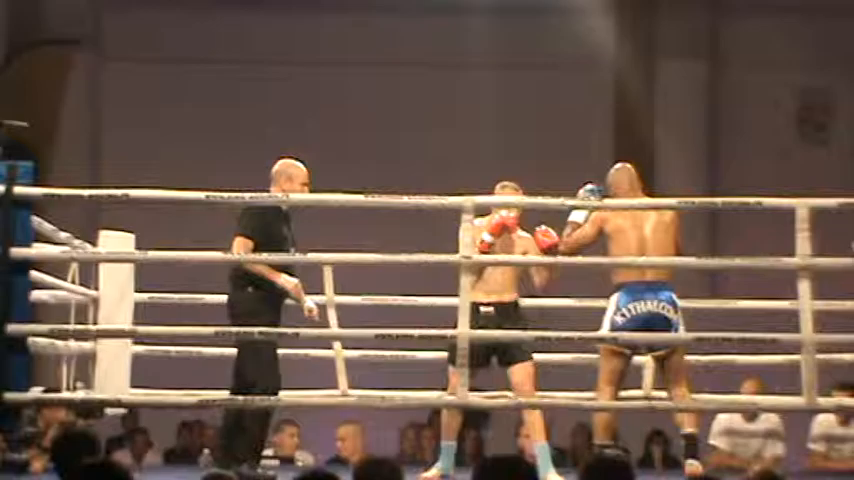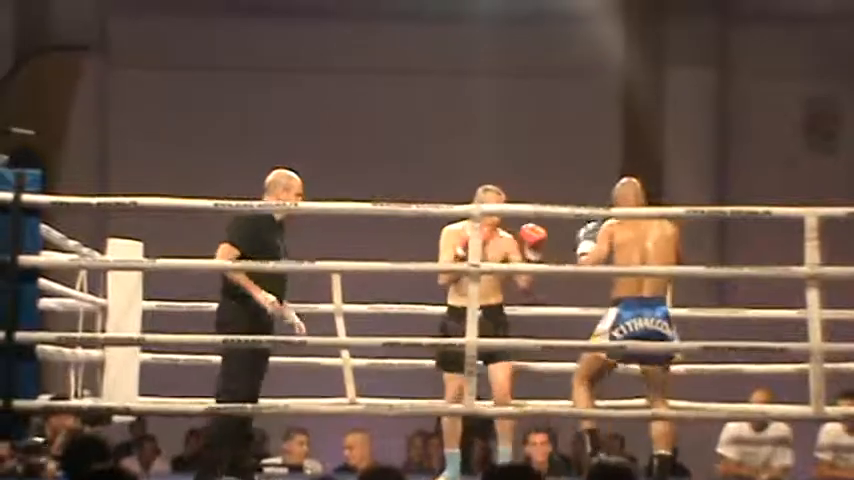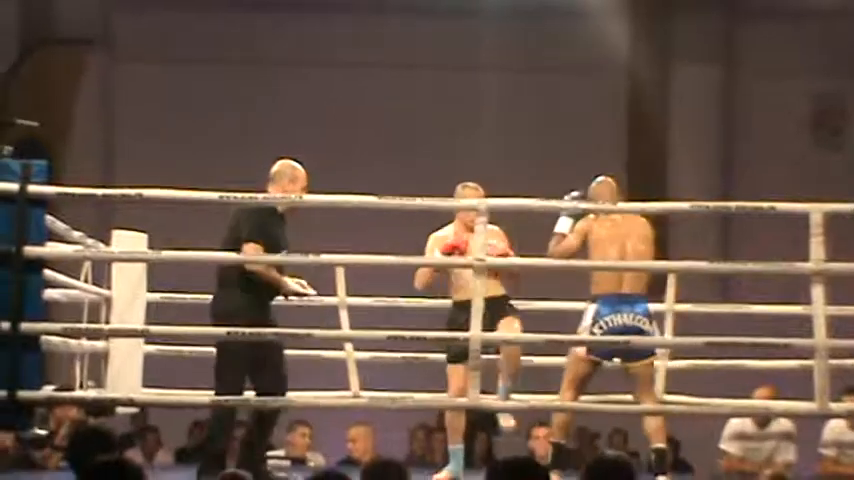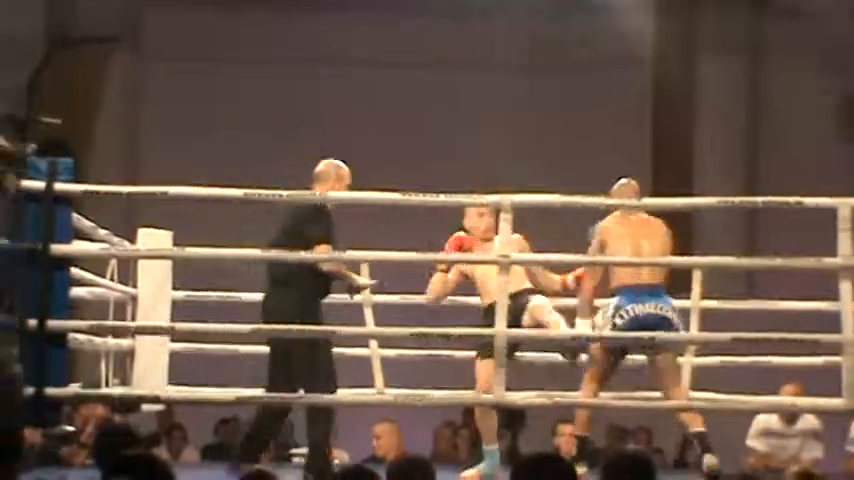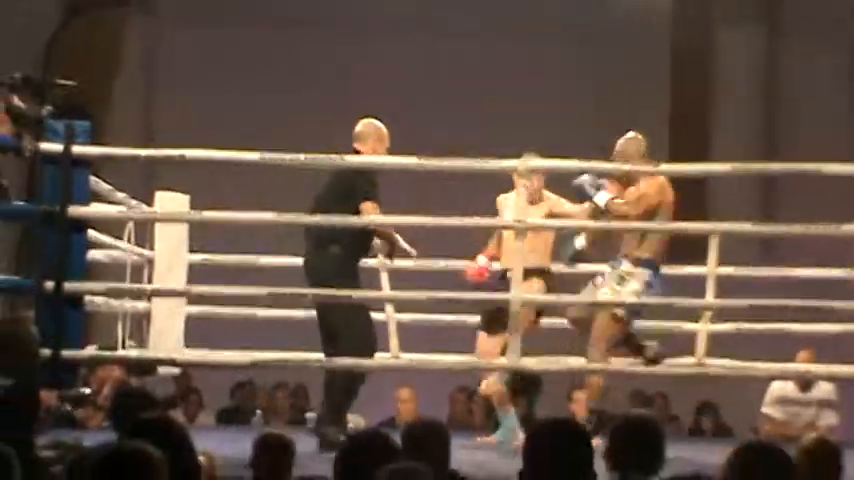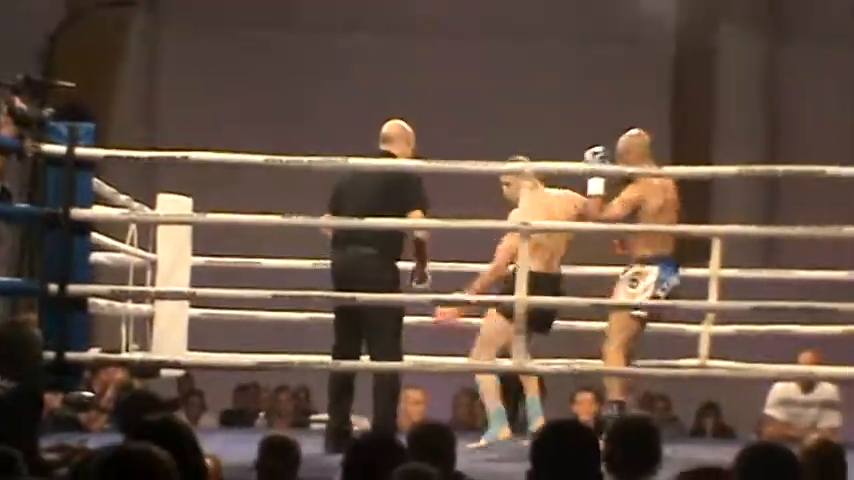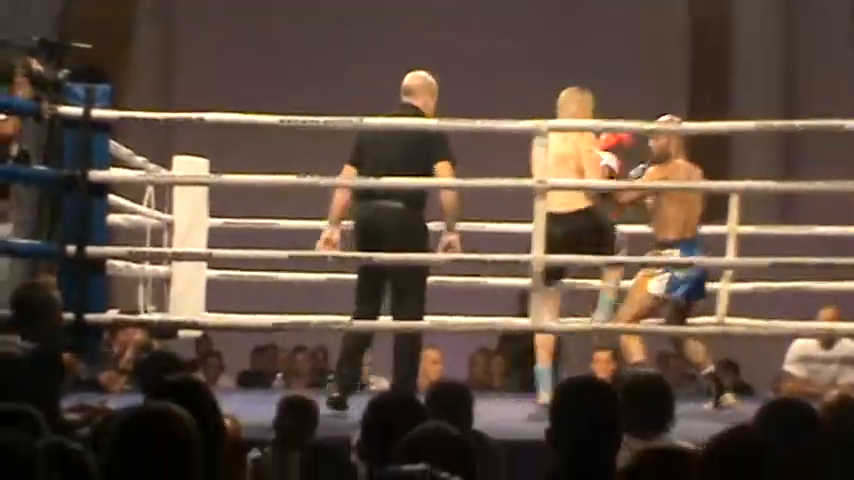
dt=0.3s
person 1, frame 1
left shoulder: (281, 217)
right shoulder: (259, 210)
right elbow: (239, 253)
left wrist: (302, 297)
right wrist: (279, 277)
left hip: (265, 306)
right hip: (250, 303)
left knee: (246, 386)
right knee: (266, 383)
left ankle: (230, 459)
right ankle: (247, 459)
person 1, frame 2
left shoulder: (275, 228)
right shoulder: (250, 220)
right elbow: (223, 260)
left wrist: (287, 313)
right wrist: (257, 294)
left hip: (258, 319)
right hip: (239, 316)
left knee: (246, 397)
right knee: (232, 394)
person 1, frame 3
left shoulder: (274, 215)
right shoulder: (256, 211)
right elbow: (253, 261)
left wrist: (288, 281)
right wrist: (284, 282)
left hip: (257, 308)
right hip: (235, 306)
left knee: (275, 386)
right knee: (230, 390)
person 1, frame 4
left shoulder: (309, 211)
right shoulder: (314, 211)
right elbow: (326, 262)
left wrist: (347, 277)
right wrist: (353, 279)
left hip: (300, 306)
right hip: (290, 306)
left knee: (318, 387)
right knee: (287, 389)
person 1, frame 5
left shoulder: (340, 171)
right shoulder: (360, 170)
right elbow: (371, 217)
left wrist: (379, 239)
right wrist: (397, 242)
left hip: (323, 261)
right hip: (335, 264)
left knee: (338, 350)
right knee: (359, 347)
left ankle: (332, 428)
right ankle: (329, 421)
person 1, frame 6
left shoulder: (353, 175)
right shoulder: (405, 176)
right elbow: (419, 230)
right wrist: (421, 265)
left hip: (343, 262)
right hip: (375, 266)
left knee: (345, 351)
right knee: (386, 355)
left ankle: (337, 433)
person 1, frame 7
left shoulder: (372, 128)
right shoulder: (429, 131)
left elbow: (345, 179)
right elbow: (446, 180)
left wrist: (333, 226)
right wrist: (450, 230)
left hip: (368, 218)
right hip: (403, 220)
left knee: (365, 308)
right knee: (408, 312)
left ankle: (340, 388)
person 2, frame 1
left shoulder: (607, 213)
right shoulder: (667, 212)
left elbow: (566, 246)
left wrist: (581, 208)
left hip: (627, 302)
right hip: (663, 301)
left knee: (607, 388)
right knee: (678, 385)
right ankle: (691, 454)
person 2, frame 2
left shoulder: (612, 228)
right shoulder: (669, 229)
left elbow: (586, 268)
left wrist: (586, 241)
left hip: (624, 316)
right hip: (658, 317)
left knee: (582, 381)
right knee: (658, 401)
left ankle: (595, 451)
person 2, frame 3
left shoulder: (589, 223)
right shoulder: (644, 226)
left elbow: (554, 257)
left wrist: (565, 218)
left hip: (603, 311)
right hip: (639, 312)
left knee: (569, 391)
right knee: (647, 399)
person 2, frame 4
left shoulder: (607, 226)
right shoulder: (662, 228)
left elbow: (590, 278)
left wrist: (583, 325)
left hip: (625, 305)
right hip: (660, 305)
left knee: (591, 382)
right knee: (674, 388)
left ankle: (578, 457)
right ankle: (705, 450)
person 2, frame 5
left shoulder: (653, 185)
right shoulder: (647, 185)
left elbow: (625, 213)
left wrist: (597, 193)
left hip: (635, 276)
right hip: (624, 270)
left knee: (597, 353)
right knee: (578, 317)
right ankle: (645, 351)
person 2, frame 6
left shoulder: (640, 189)
right shoulder: (666, 184)
left elbow: (597, 217)
left wrist: (596, 175)
left hip: (648, 274)
right hip: (659, 269)
left knee: (613, 349)
person 2, frame 7
left shoulder: (662, 171)
right shoulder: (692, 171)
left elbow: (624, 197)
left hip: (672, 258)
right hip: (689, 258)
left knee: (624, 322)
right ankle: (719, 390)
person 3, frame 1
left shoulder: (524, 239)
right shoulder: (473, 228)
left elbow: (540, 283)
left wrist: (547, 254)
right wrist: (490, 235)
left hip: (508, 317)
right hip: (474, 315)
left knee: (526, 391)
right knee: (455, 391)
person 3, frame 2
left shoulder: (507, 241)
right shoulder: (452, 233)
left elbow: (524, 284)
right elbow: (443, 279)
left wrist: (532, 253)
right wrist: (464, 251)
left hip: (493, 319)
right hip: (458, 319)
left knee: (503, 394)
right knee: (453, 396)
person 3, frame 3
left shoulder: (494, 233)
right shoulder: (440, 238)
right elbow: (420, 284)
left wrist: (504, 258)
right wrist: (441, 255)
left hip: (497, 307)
right hip: (464, 315)
right knee: (457, 393)
left ankle: (504, 394)
person 3, frame 4
left shoulder: (515, 242)
right shoulder: (463, 261)
left elbow: (545, 280)
right elbow: (432, 296)
left wrist: (569, 282)
left hip: (525, 304)
right hip: (495, 318)
left knee: (541, 307)
right knee: (483, 393)
person 3, frame 5
left shoulder: (550, 202)
right shoulder: (503, 202)
left elbow: (579, 213)
right wrist: (484, 257)
left hip: (533, 280)
right hip: (504, 284)
right knee: (485, 360)
left ankle: (504, 374)
right ankle: (509, 426)
person 3, frame 6
left shoulder: (522, 214)
right shoulder: (565, 199)
left elbow: (499, 265)
left wrist: (467, 298)
left hip: (527, 285)
right hip: (550, 288)
left knee: (481, 357)
left ankle: (498, 426)
right ankle: (536, 419)
person 3, frame 7
left shoulder: (540, 140)
right shoulder: (582, 138)
right elbow: (596, 182)
right wrist: (602, 165)
left hip: (553, 227)
right hip: (585, 222)
left knee: (546, 309)
left ankle: (544, 389)
